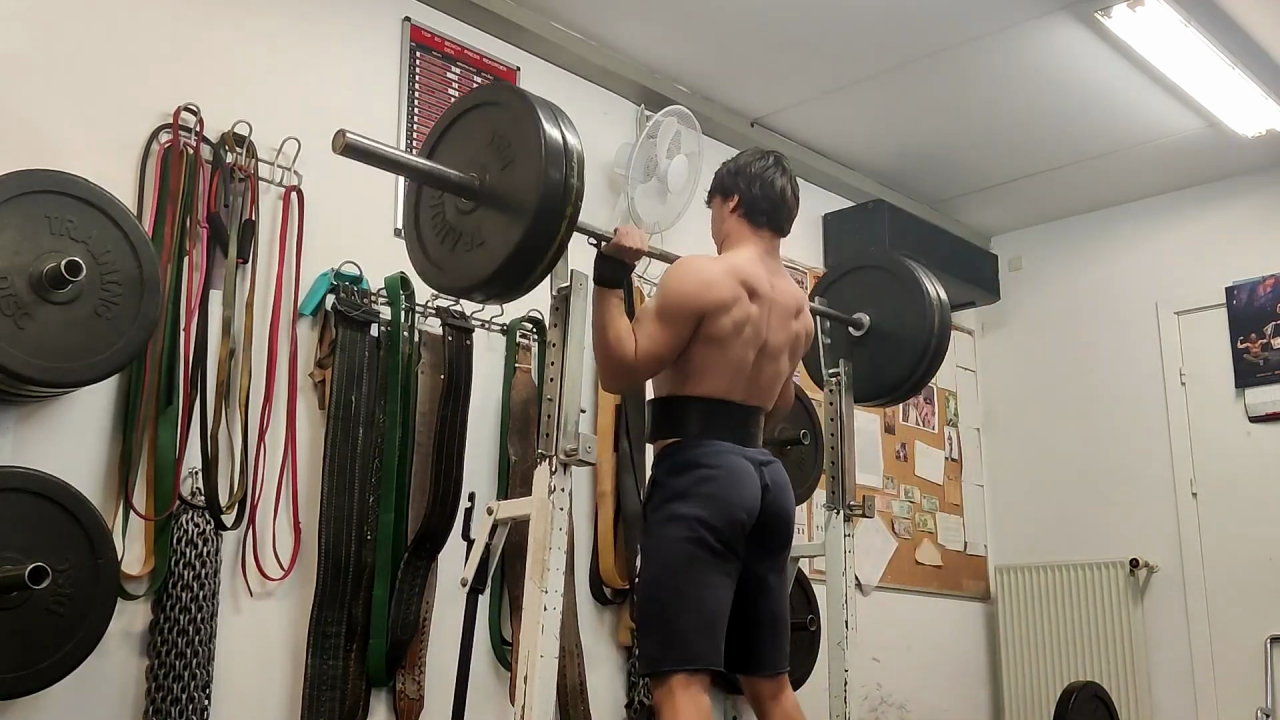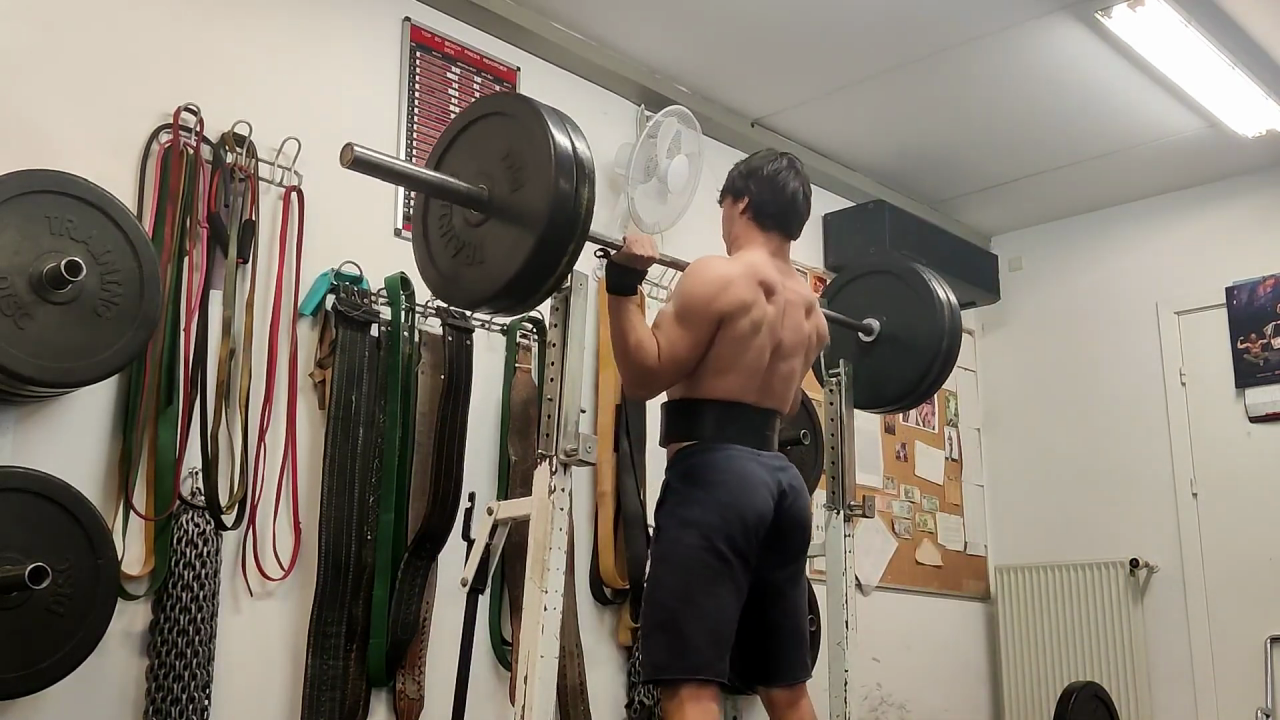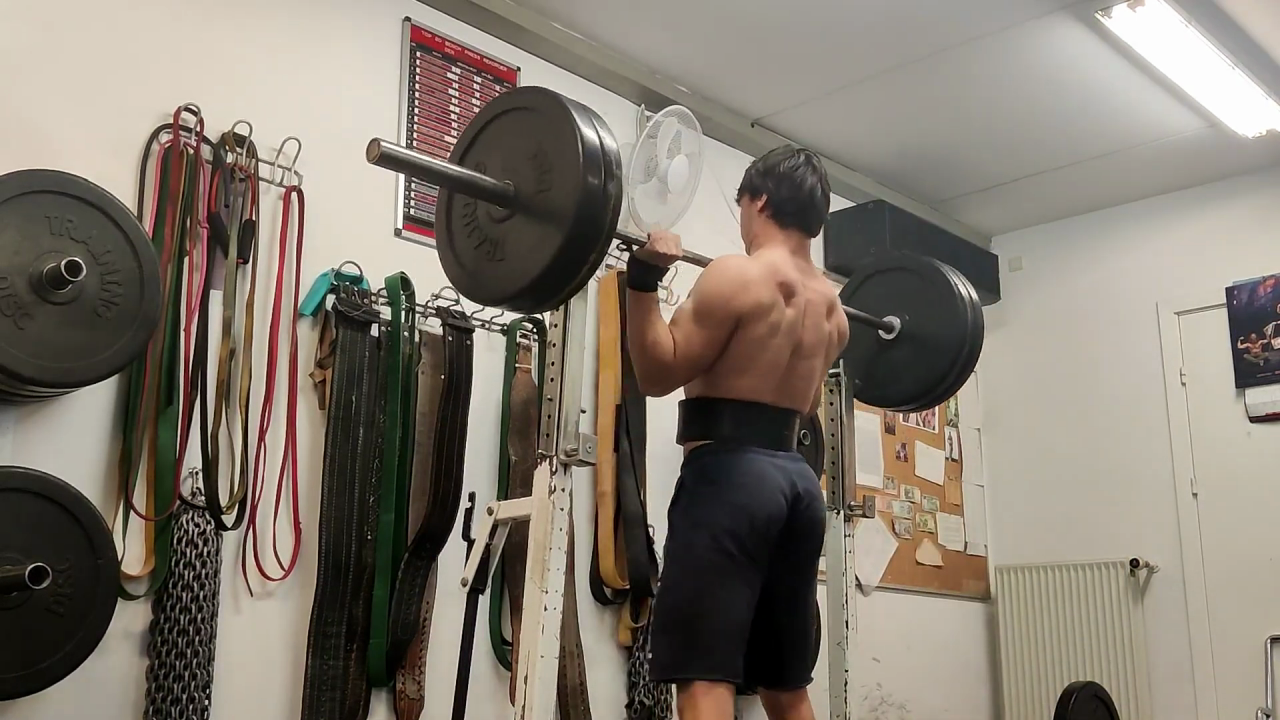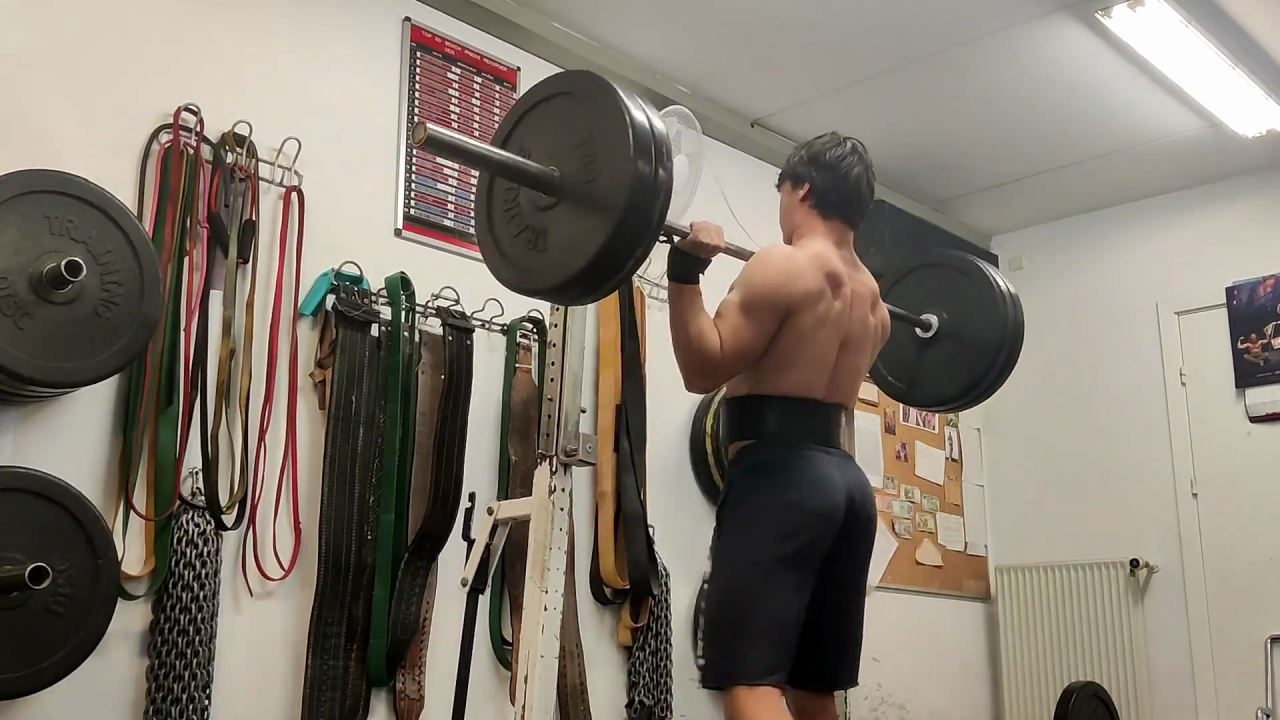
dt=0.3s
person 1, frame 1
left shoulder: (702, 276)
right shoulder: (800, 303)
left elbow: (620, 369)
left wrist: (610, 276)
left hip: (700, 476)
right hip: (765, 479)
person 1, frame 2
left shoulder: (717, 276)
right shoulder: (810, 306)
left elbow: (645, 374)
left wrist: (623, 282)
left hip: (714, 479)
right hip: (781, 483)
person 1, frame 3
left shoulder: (737, 275)
right shoulder: (833, 305)
left elbow: (657, 372)
left wrist: (643, 279)
left hip: (729, 480)
right hip: (795, 483)
person 1, frame 4
left shoulder: (781, 266)
right shoulder: (873, 297)
left elbow: (703, 368)
left wrist: (686, 270)
left hip: (777, 481)
right hip: (843, 483)
